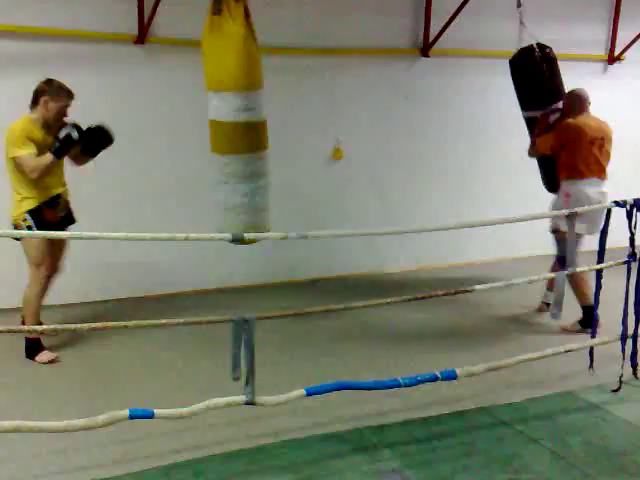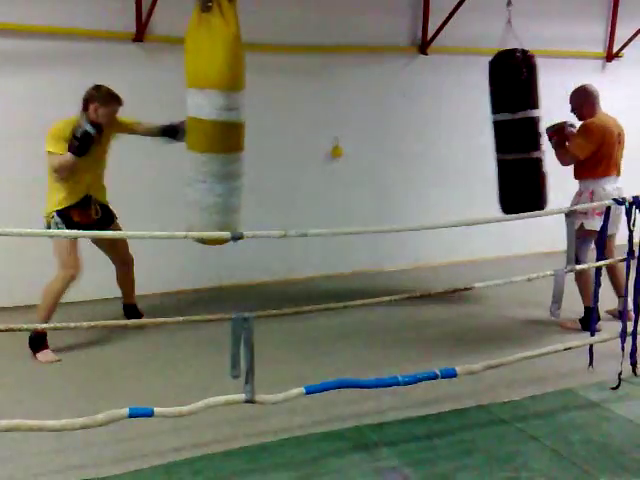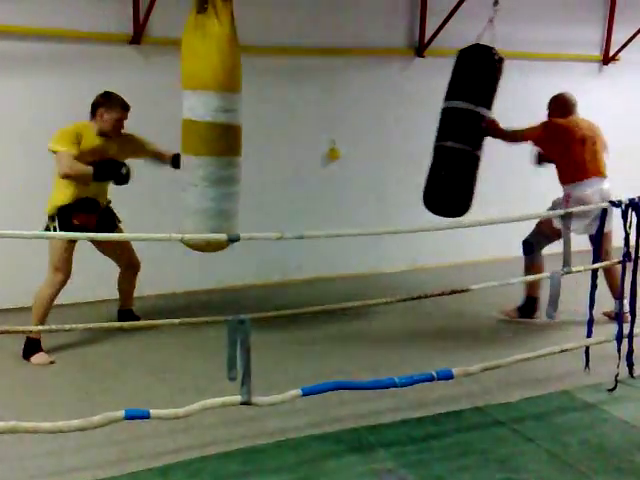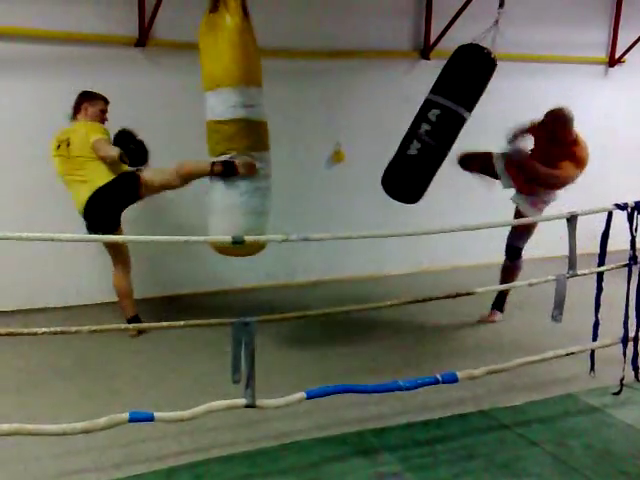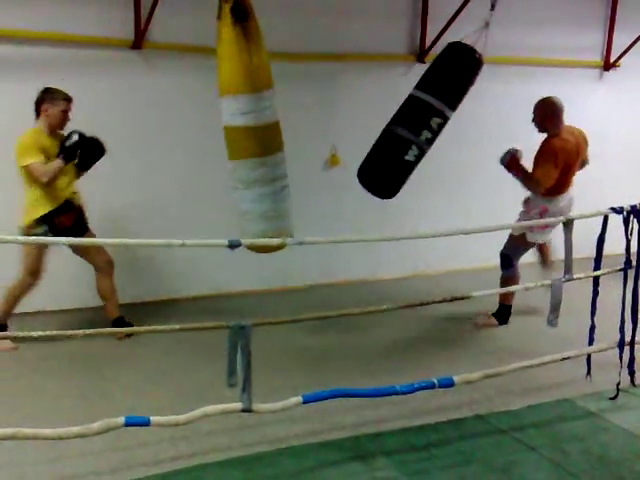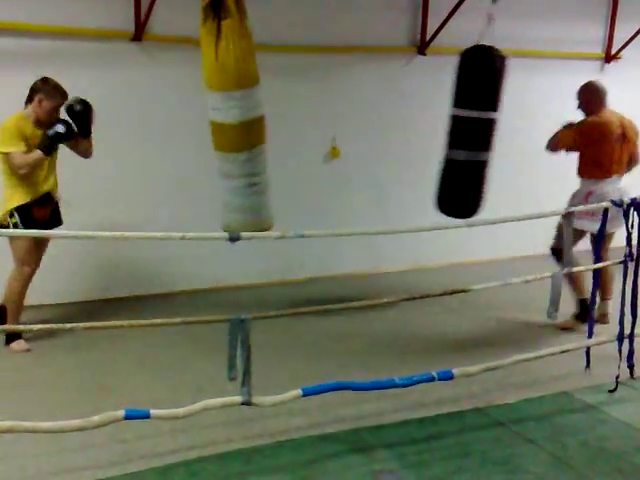
dt=0.4s
person 1, frame 1
left shoulder: (57, 127)
right shoulder: (18, 130)
left elbow: (80, 159)
right elbow: (34, 171)
left wrist: (92, 145)
right wrist: (59, 149)
left hip: (57, 205)
right hip: (32, 210)
left knee: (51, 269)
right knee: (40, 273)
left ankle: (30, 317)
right ankle: (32, 344)
person 1, frame 2
left shoulder: (106, 126)
right shoulder: (61, 129)
left elbow: (137, 127)
right elbow: (56, 168)
left wrist: (166, 130)
right wrist: (77, 147)
left hip: (95, 206)
right hip: (65, 210)
left knee: (125, 260)
right knee: (68, 272)
left ankle: (131, 309)
right ankle: (37, 338)
person 1, frame 3
left shoulder: (119, 139)
right shoulder: (71, 133)
left elbow: (152, 152)
right elbow: (64, 169)
left wrist: (177, 160)
right wrist: (100, 172)
left hip: (97, 210)
right hip: (67, 211)
left knee: (130, 263)
right knee: (58, 277)
left ankle: (126, 312)
right ankle: (31, 343)
person 1, frame 4
left shoulder: (57, 143)
right shoulder: (91, 129)
right elbow: (111, 155)
right wrist: (128, 156)
left hip: (93, 206)
right hip: (109, 189)
left knee: (121, 262)
right knee: (177, 173)
left ankle: (132, 319)
right ankle: (223, 167)
person 1, frame 5
left shoulder: (62, 138)
right shoulder: (29, 141)
right elbow: (44, 177)
left wrist: (86, 160)
right wrist: (66, 156)
left hip: (71, 213)
right hip: (43, 217)
left knee: (104, 264)
right knee: (30, 277)
left ankle: (117, 320)
person 1, frame 6
left shoulder: (52, 125)
left elbow: (85, 151)
left wrist: (84, 125)
right wrist: (47, 144)
left hip: (46, 203)
left knee: (30, 267)
right knee: (24, 267)
person 2, frame 1
left shoulder: (567, 127)
right shoulder: (605, 128)
left elbow: (534, 150)
left wrist: (542, 129)
left hip: (575, 193)
right hip: (598, 192)
left knee: (566, 256)
right knee: (565, 249)
left ankle: (589, 317)
right ankle: (549, 297)
person 2, frame 2
left shoulder: (591, 126)
right shoulder: (612, 123)
left elbow: (566, 159)
left wrist: (556, 140)
right wrist: (572, 138)
left hip: (595, 192)
right hip: (613, 190)
left knee: (578, 254)
right knee: (608, 254)
left ankle: (590, 317)
right ankle: (624, 307)
person 2, frame 3
left shoulder: (558, 127)
right shoulder: (592, 127)
left elbow: (515, 137)
left wrist: (494, 129)
right wrist: (554, 158)
left hip: (578, 197)
right hip: (603, 192)
left knee: (532, 245)
right knee: (605, 256)
left ankle: (529, 306)
right ankle: (621, 309)
person 2, frame 4
left shoulder: (578, 154)
right shoulder: (546, 127)
left elbow: (557, 179)
left wrist: (528, 163)
left hip: (537, 195)
left knee: (514, 249)
right knee: (466, 160)
left ankle: (498, 306)
person 2, frame 5
left shoulder: (553, 146)
right shoulder: (579, 134)
left elbow: (537, 186)
right elbow: (584, 162)
left wrist: (515, 167)
left hip: (547, 207)
right hip: (562, 200)
left knee: (508, 257)
right knee: (538, 240)
left ankle: (503, 313)
right ankle: (549, 272)
person 2, frame 6
left shoulder: (592, 124)
left elbow: (552, 146)
left wrist: (567, 131)
left hip: (593, 194)
right hip: (616, 192)
left knee: (560, 249)
right knee: (602, 254)
left ankle: (583, 309)
right ankle: (603, 308)
